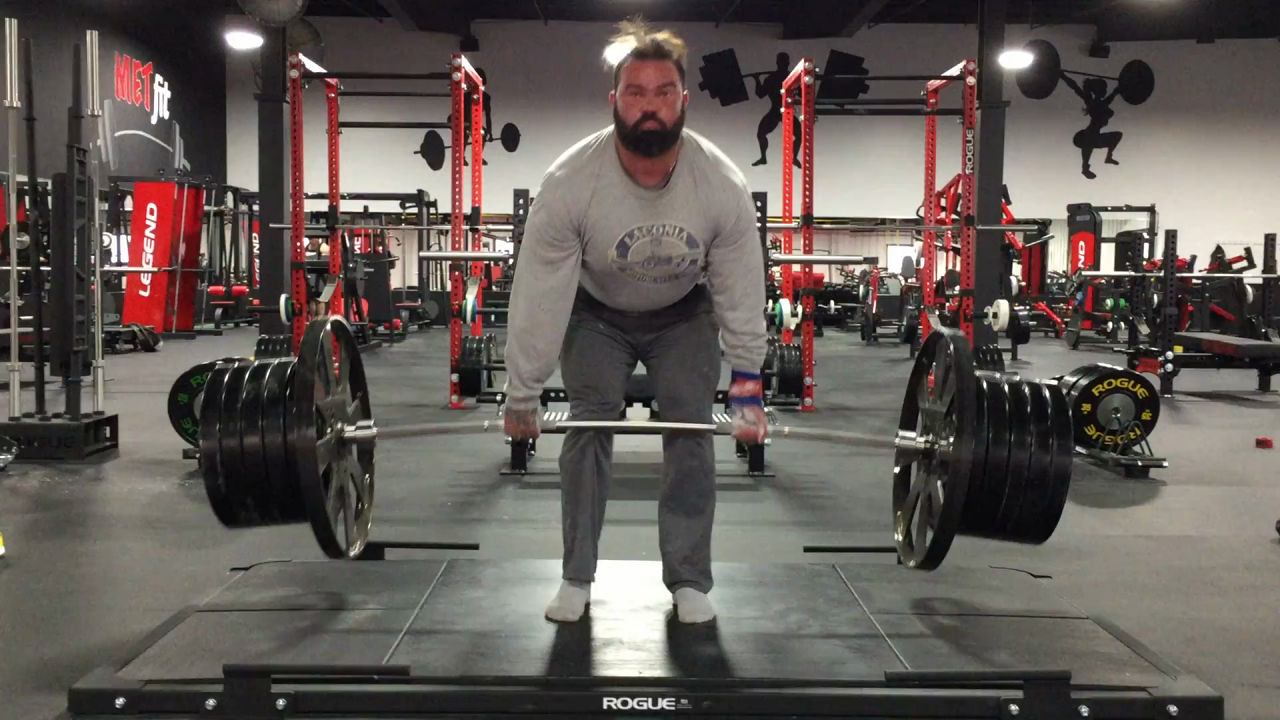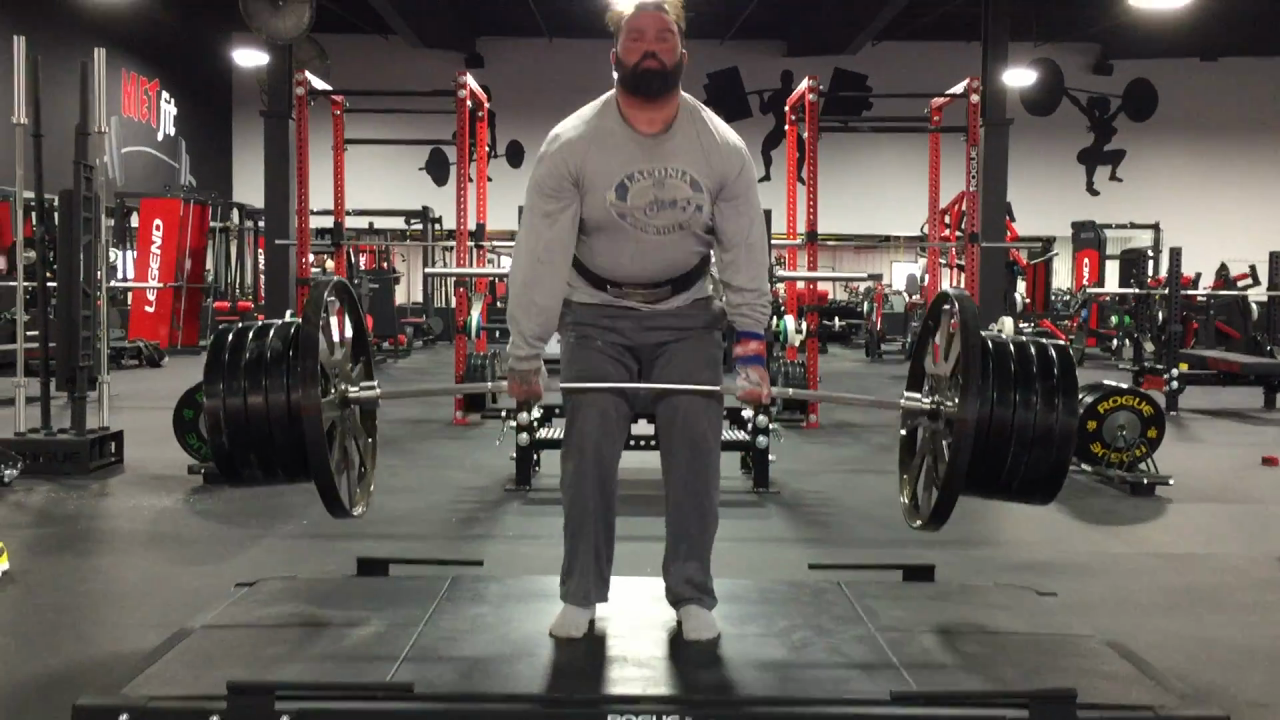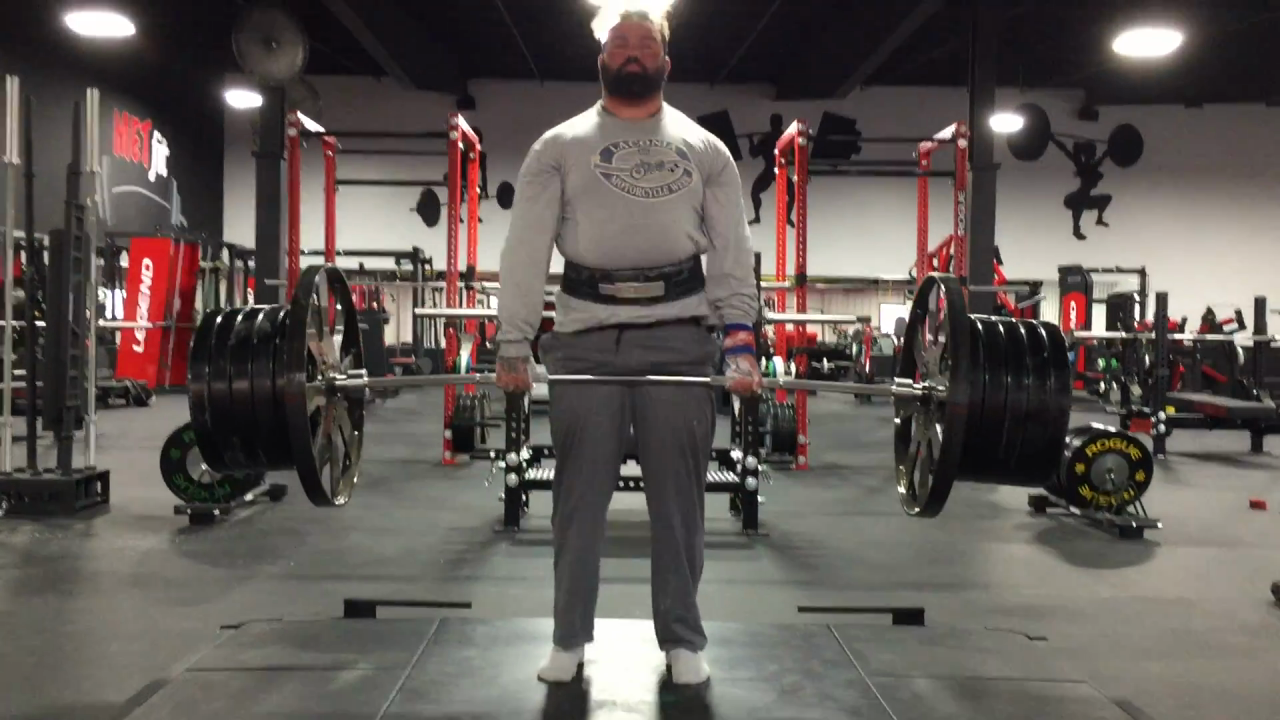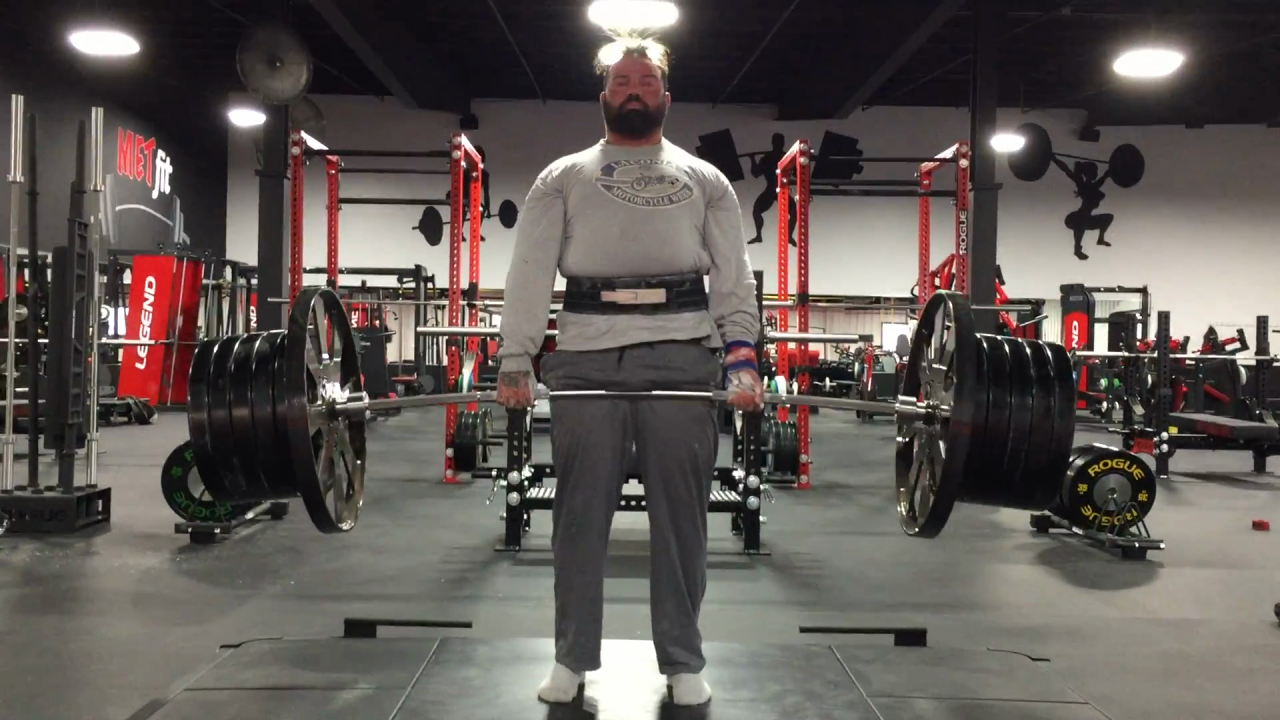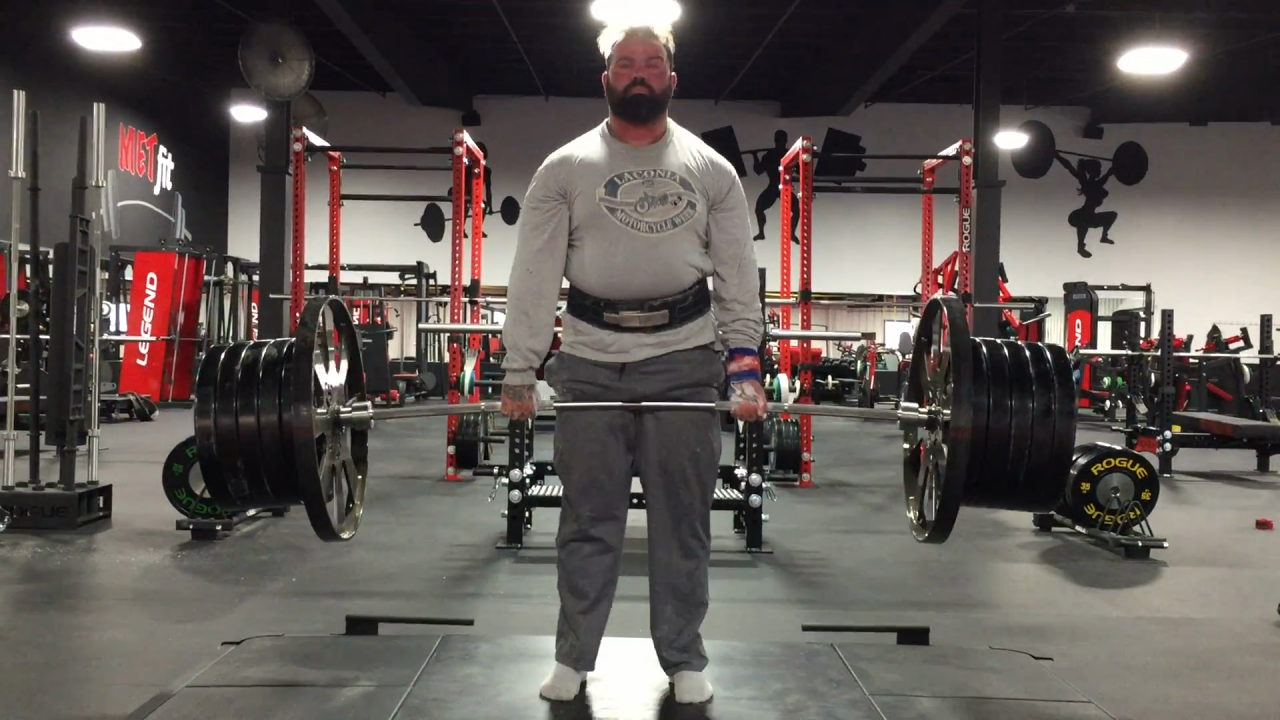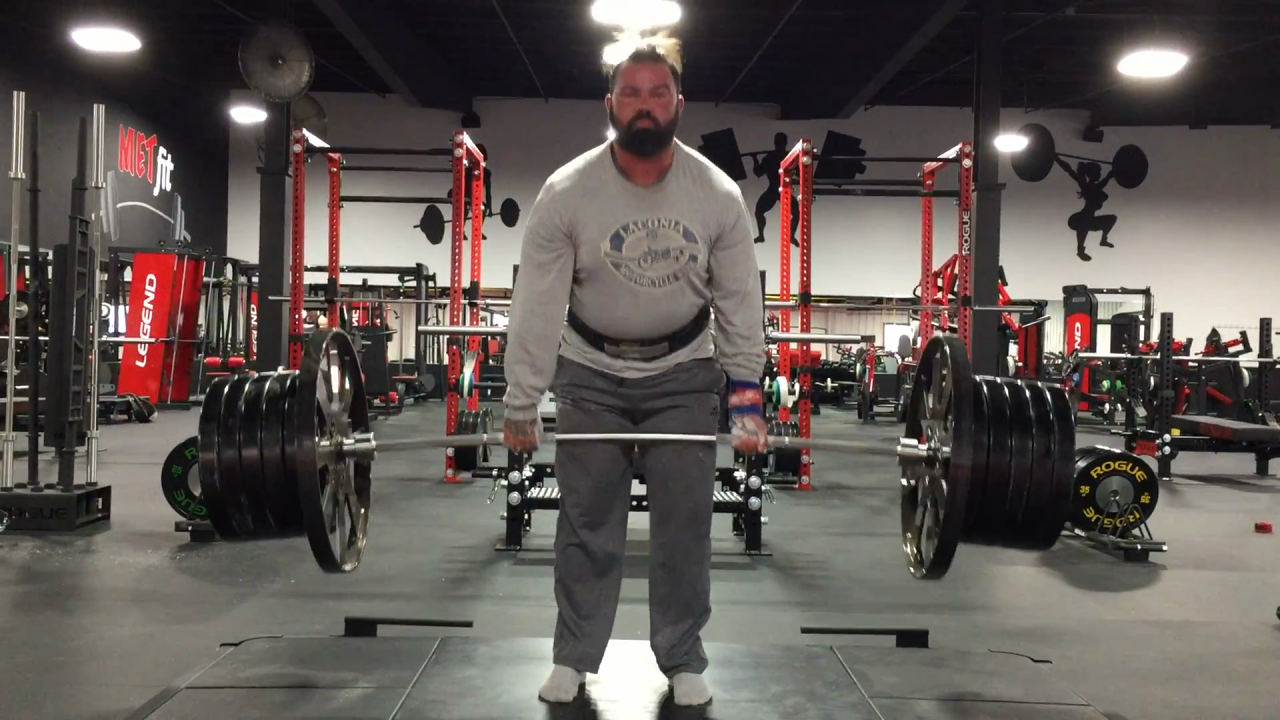
dt=0.3s
person 1, frame 1
left shoulder: (724, 186)
right shoulder: (569, 183)
left elbow: (741, 294)
right elbow: (540, 297)
left wrist: (747, 391)
right wrist: (522, 398)
left hip: (684, 315)
right hip: (596, 313)
left knee: (692, 436)
right knee: (587, 432)
left ankle: (689, 580)
right ankle: (576, 577)
person 1, frame 2
left shoulder: (723, 148)
right shoulder: (571, 143)
left elbow: (745, 255)
right elbow: (540, 256)
left wrist: (750, 351)
right wrist: (524, 359)
left hip: (687, 317)
right hip: (597, 314)
left knee: (695, 450)
right knee: (588, 449)
left ankle: (692, 595)
right ankle: (580, 595)
person 1, frame 3
left shoulder: (704, 148)
right shoulder: (561, 145)
left elbow: (731, 251)
right elbow: (526, 248)
left wrist: (740, 342)
right wrist: (513, 345)
left hip: (679, 335)
right hip: (584, 336)
left knee: (677, 492)
right knee: (581, 490)
left ankle: (682, 638)
right ankle: (569, 638)
person 1, frame 4
left shoulder: (704, 178)
right shoulder: (564, 175)
left elbow: (732, 275)
right elbow: (530, 271)
left wrist: (741, 361)
right wrist: (514, 363)
left hip: (682, 354)
right hip: (586, 356)
left knee: (679, 515)
right knee: (581, 513)
left ankle: (682, 660)
right ankle: (573, 657)
person 1, frame 5
left shoulder: (711, 169)
right shoulder: (566, 167)
left elbow: (737, 275)
right elbow: (534, 276)
left wrist: (744, 367)
right wrist: (519, 374)
left hip: (685, 362)
right hip: (590, 362)
left knee: (681, 518)
right knee: (589, 518)
left ankle: (684, 658)
right ankle: (573, 657)
person 1, frame 6
left shoulder: (718, 195)
right shoulder: (566, 192)
left elbow: (740, 304)
right elbow: (537, 307)
left wrist: (746, 399)
right wrist: (520, 407)
left hip: (683, 375)
right hip: (591, 375)
left knee: (684, 521)
right knee: (586, 521)
left ankle: (683, 661)
right ankle: (573, 658)
